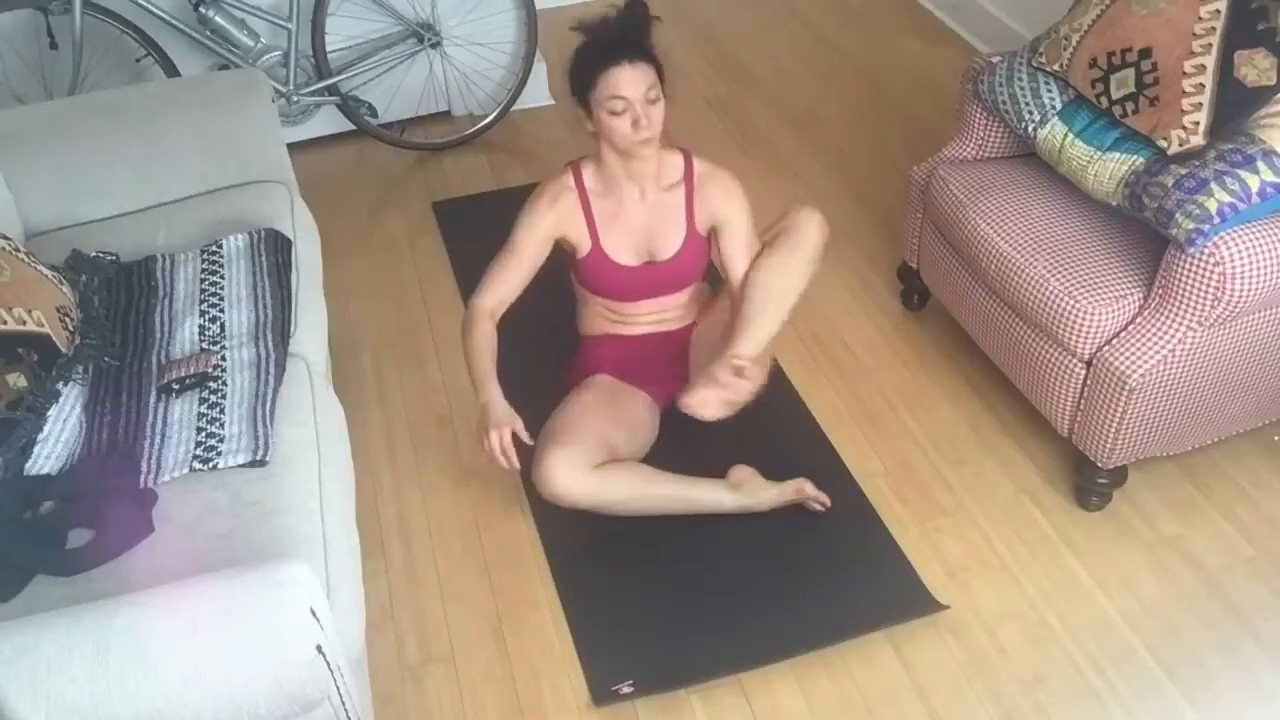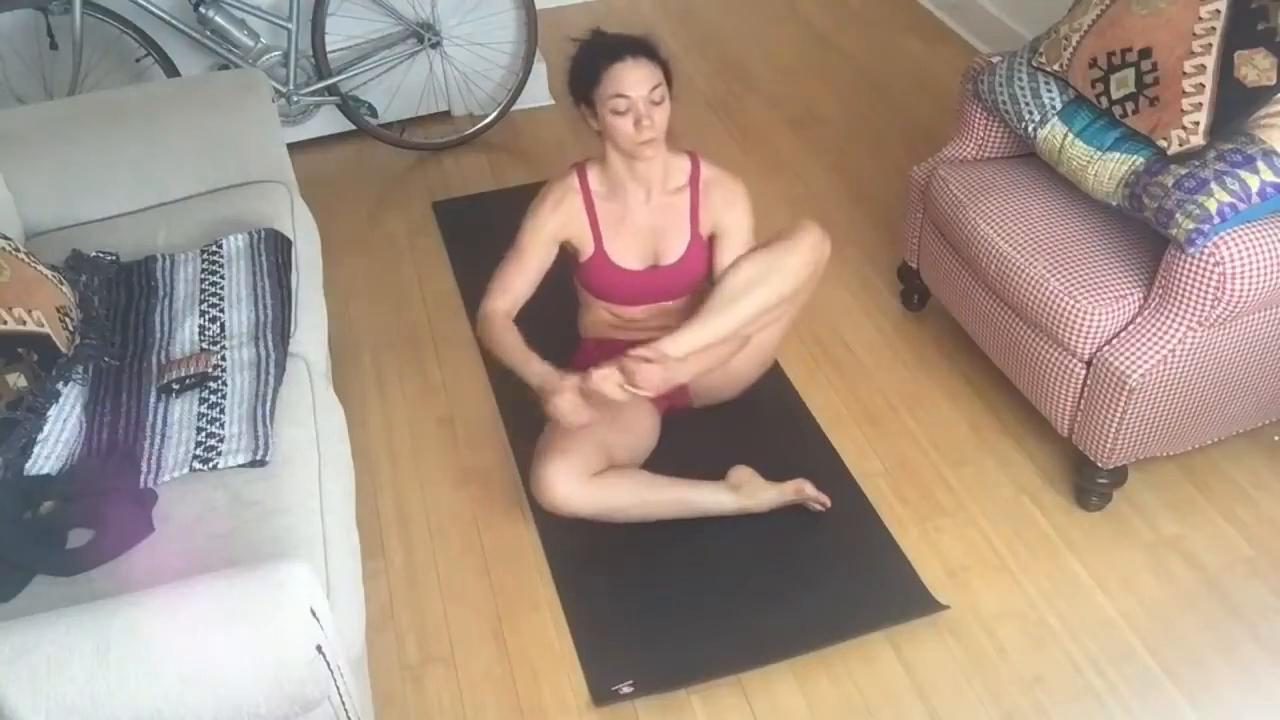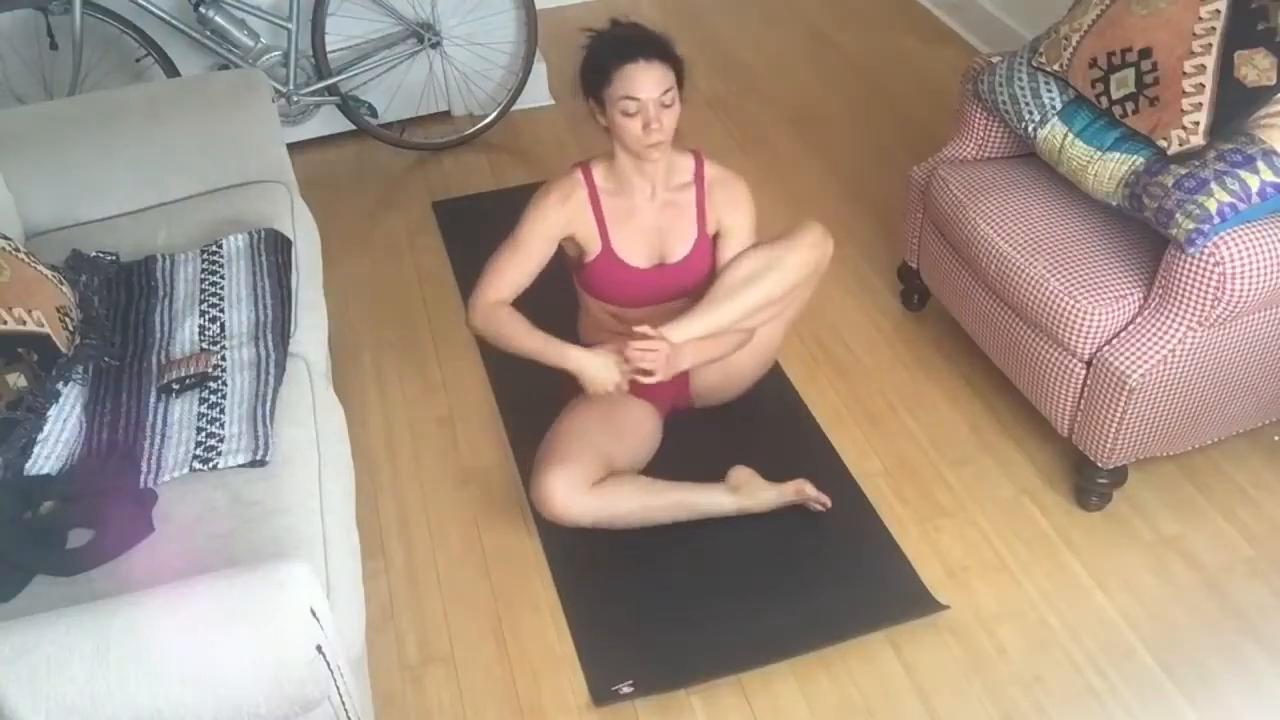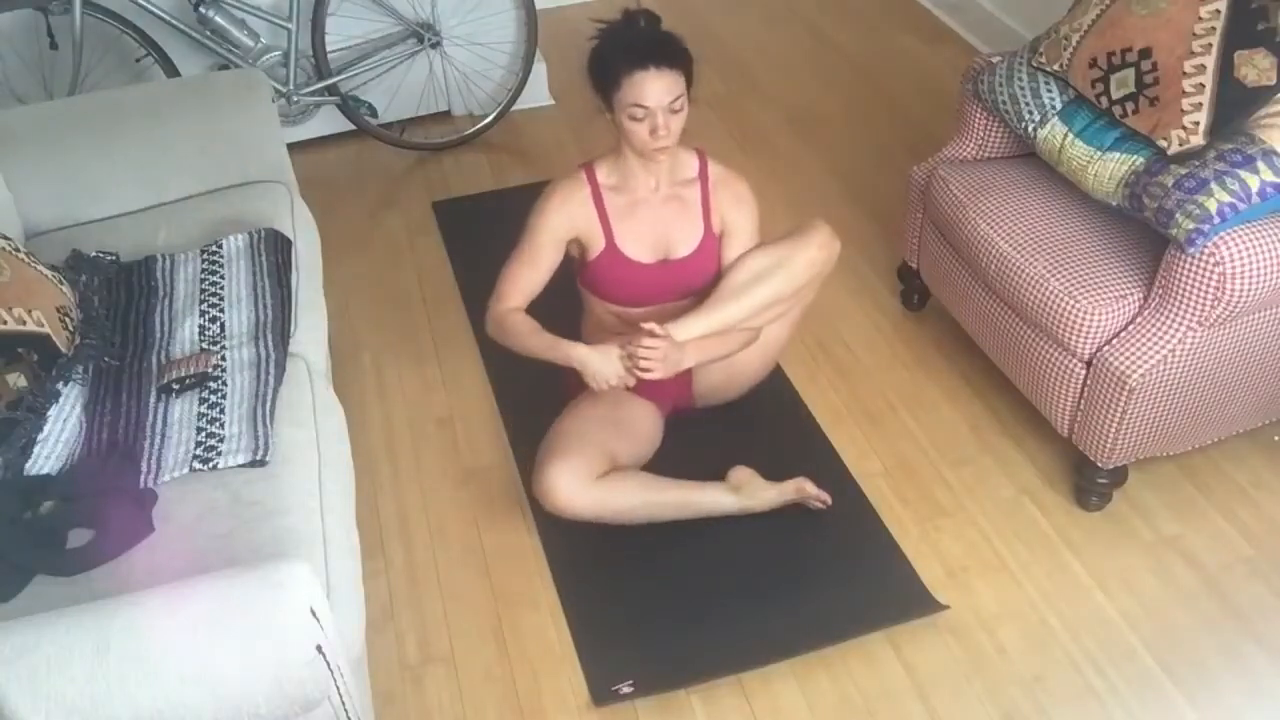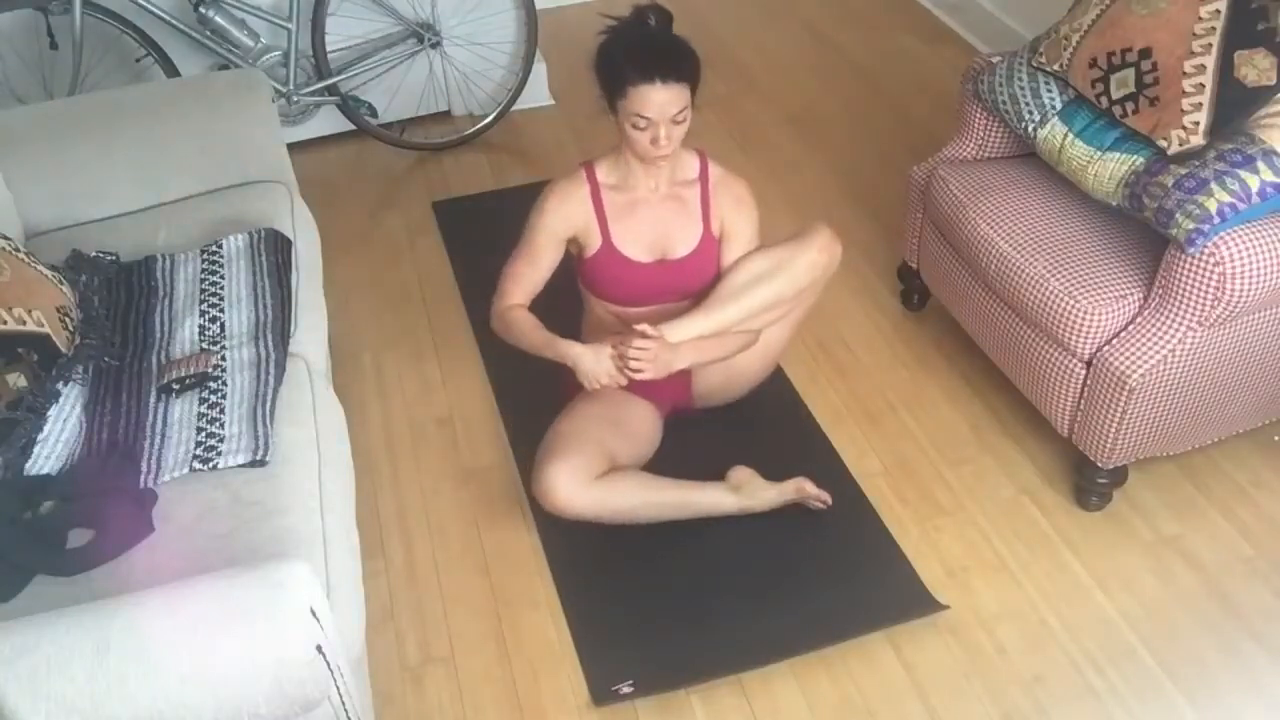
dt=0.3s
person 1, frame 1
left shoulder: (713, 188)
right shoulder: (561, 202)
left elbow: (749, 291)
right elbow: (483, 307)
left wrist: (741, 366)
right wrist: (492, 401)
left hip: (701, 350)
right hip: (615, 370)
left knee: (807, 224)
right knee: (557, 476)
left ankle: (709, 378)
right ankle: (739, 495)
person 1, frame 2
left shoulder: (719, 192)
right shoulder: (565, 203)
left elbow: (736, 318)
right elbow: (494, 312)
left wrist: (665, 360)
right wrist: (548, 380)
left hip: (699, 364)
right hip: (613, 370)
left knee: (808, 243)
right knee: (556, 484)
left ankle: (667, 363)
right ankle: (736, 496)
person 1, frame 3
left shoulder: (723, 191)
right shoulder: (568, 201)
left elbow: (740, 324)
right elbow: (484, 308)
left wrist: (676, 352)
right wrist: (577, 359)
left hip: (703, 367)
right hip: (618, 384)
left knee: (812, 243)
right knee: (557, 496)
left ankle: (666, 341)
right ankle: (736, 496)
person 1, frame 4
left shoulder: (726, 190)
right shoulder: (572, 201)
left elbow: (746, 322)
right elbow: (501, 315)
left wrist: (681, 350)
right wrist: (581, 355)
left hip: (707, 366)
right hip: (621, 380)
left knee: (818, 243)
right knee: (559, 487)
left ankle: (672, 341)
right ankle: (738, 496)
person 1, frame 5
left shoulder: (727, 194)
right shoulder: (571, 200)
left elbow: (745, 324)
right elbow: (506, 310)
left wrist: (672, 349)
right wrist: (573, 353)
left hip: (705, 367)
right hip: (621, 385)
left knee: (820, 246)
right knee: (559, 487)
left ankle: (666, 340)
right ankle: (738, 497)
